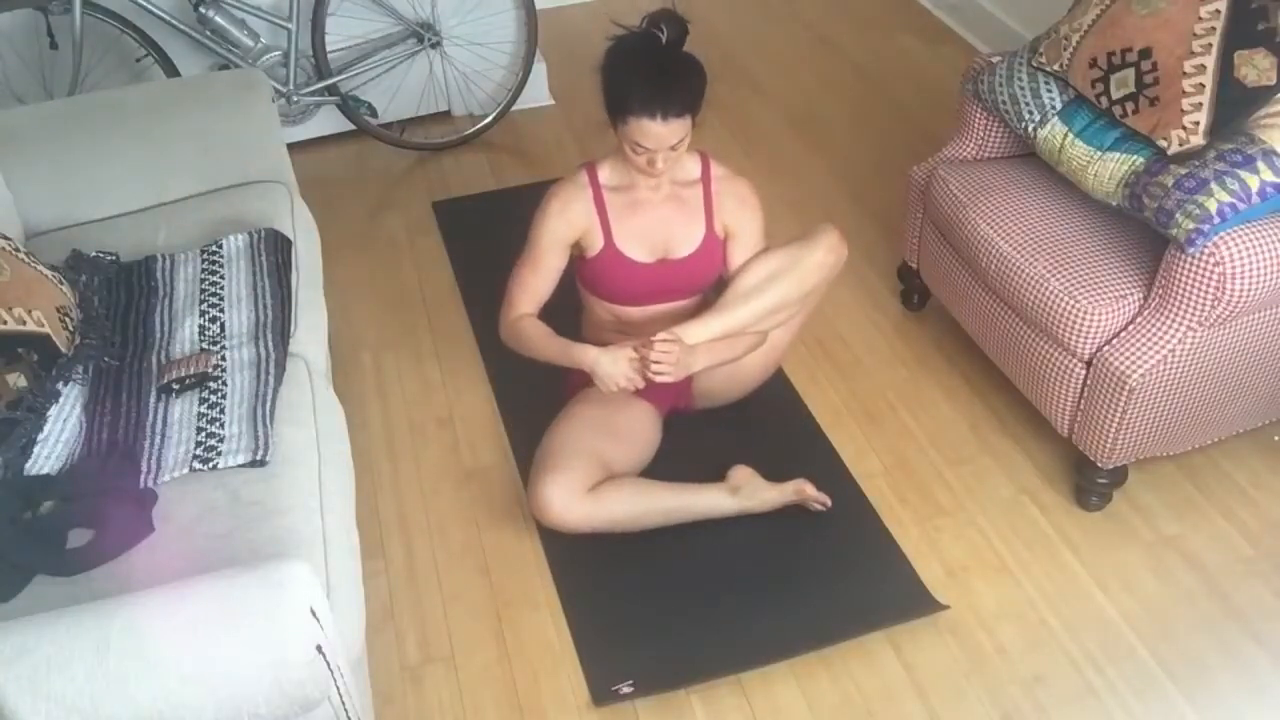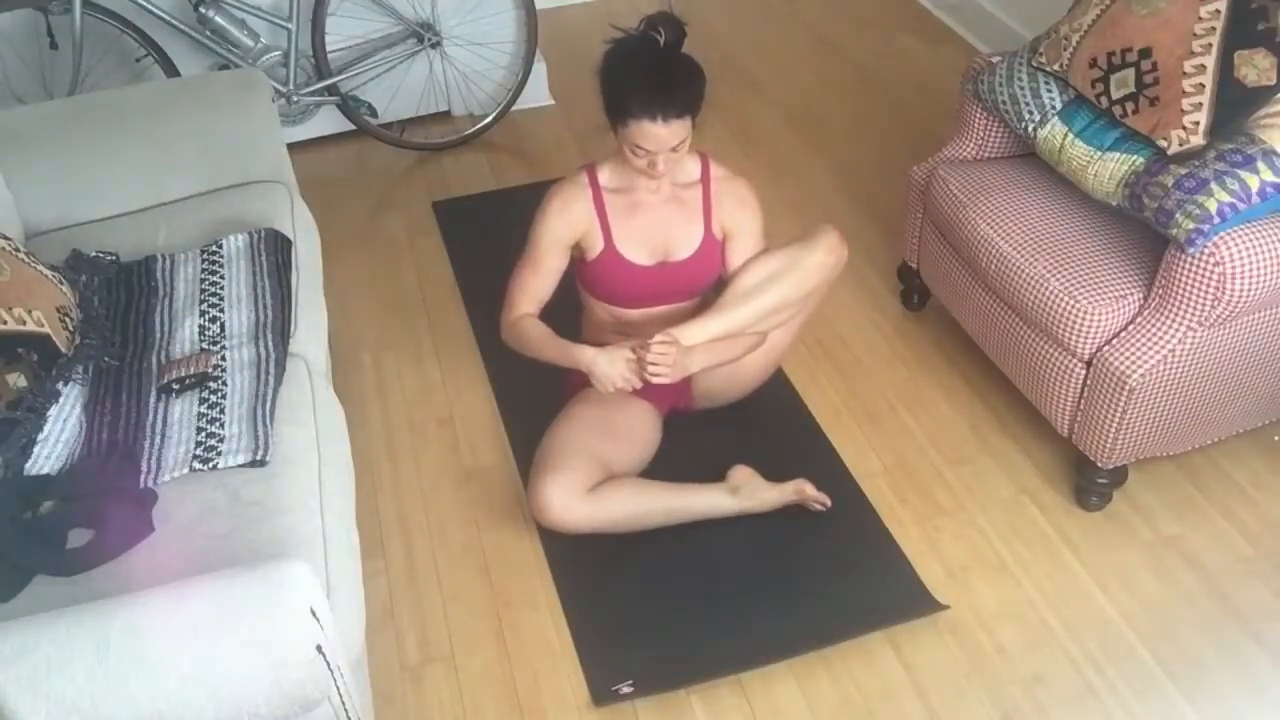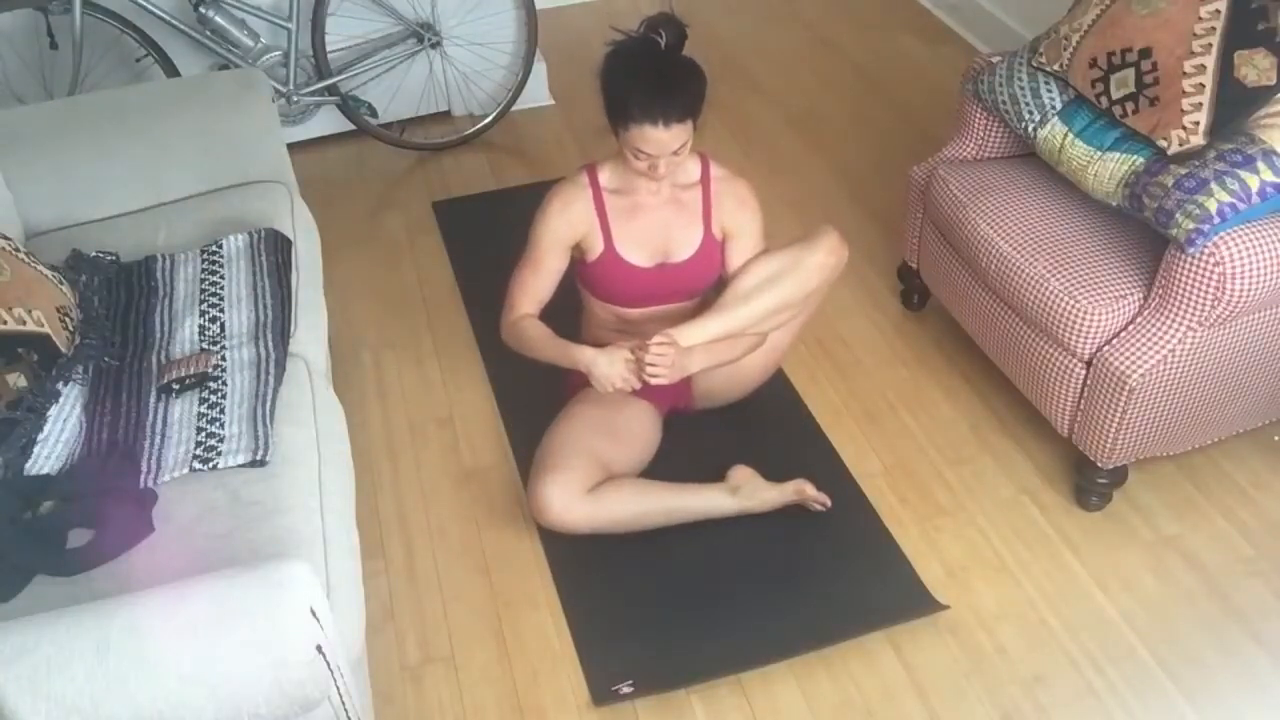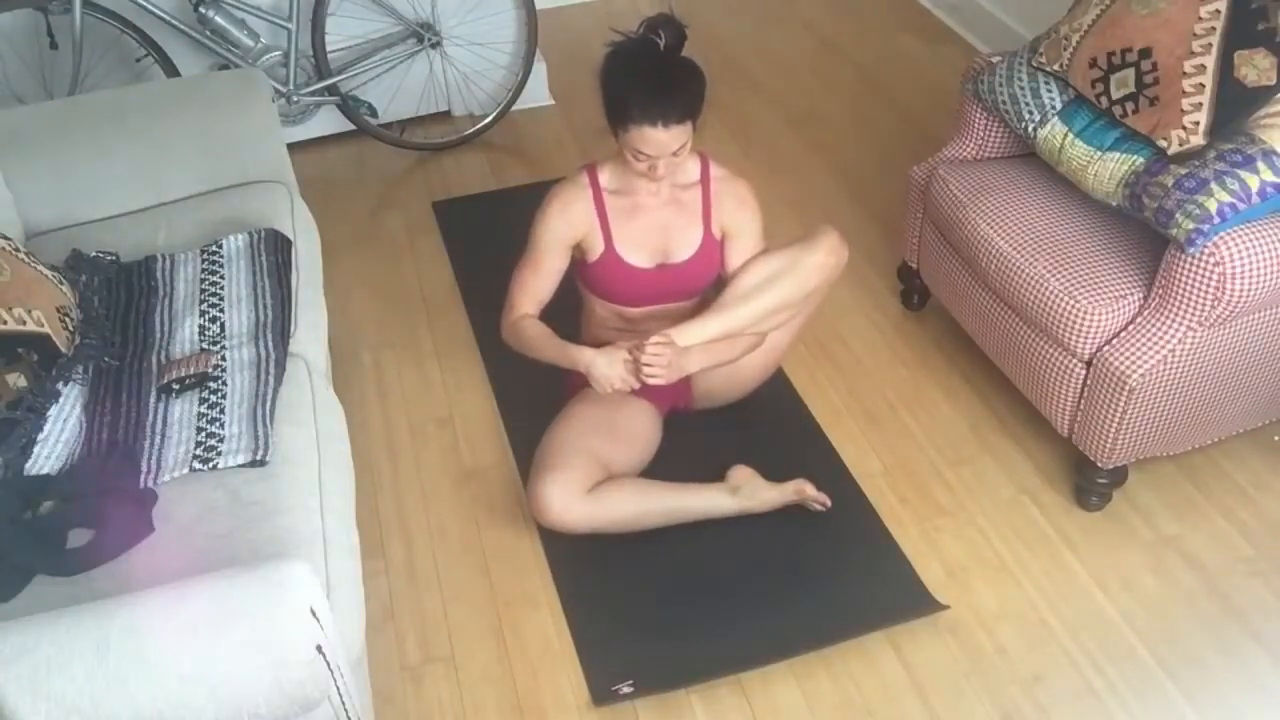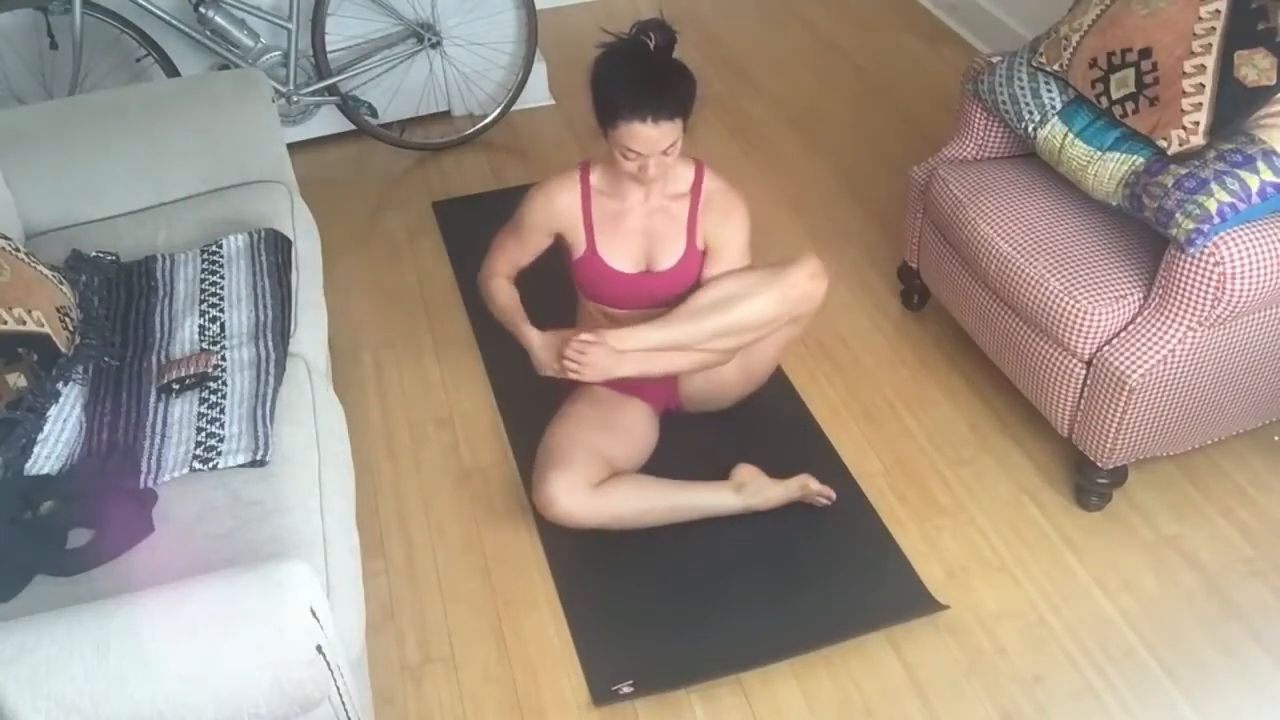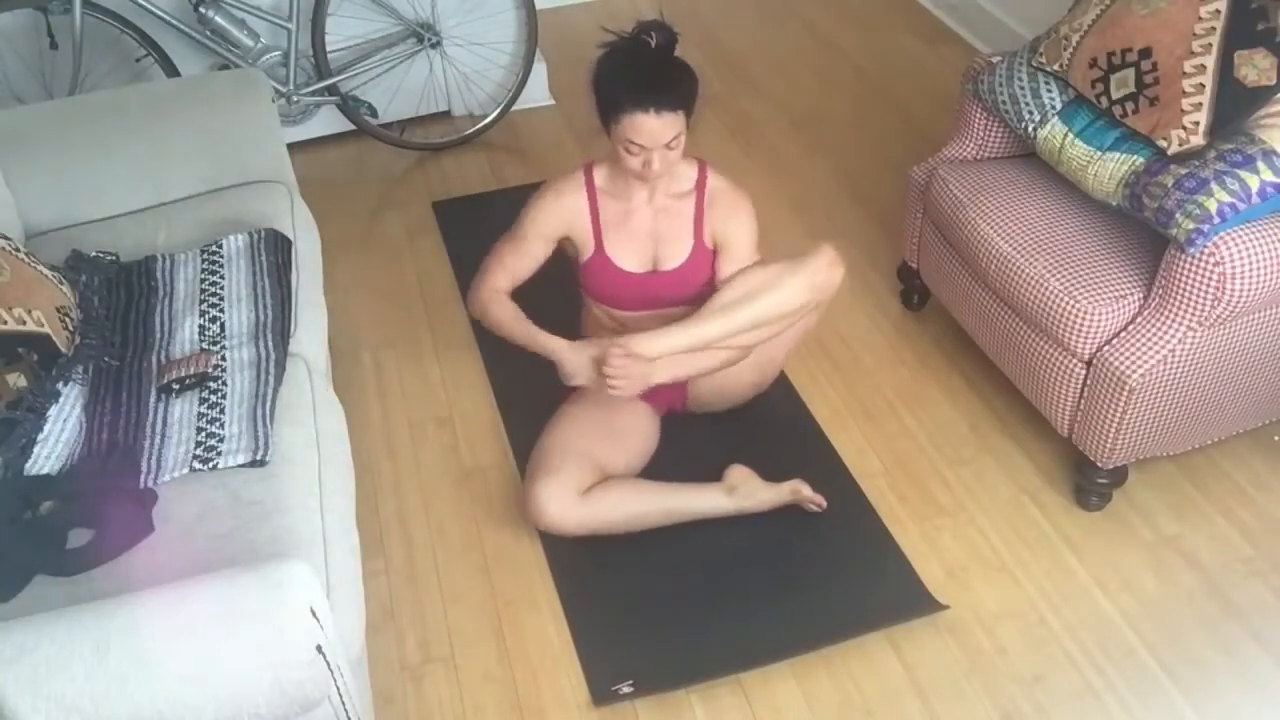
dt=0.4s
person 1, frame 1
left shoulder: (730, 194)
right shoulder: (573, 202)
left elbow: (754, 322)
right elbow: (515, 322)
left wrist: (690, 352)
right wrist: (590, 356)
left hip: (708, 370)
right hip: (619, 381)
left knee: (826, 245)
right knee: (554, 501)
left ankle: (682, 345)
right ankle: (737, 495)
person 1, frame 2
left shoulder: (730, 195)
right shoulder: (572, 204)
left elbow: (751, 326)
right elbow: (516, 321)
left wrist: (687, 355)
right wrist: (587, 357)
left hip: (706, 370)
right hip: (619, 384)
left knee: (826, 248)
right knee: (554, 501)
left ankle: (675, 341)
right ankle: (737, 495)
person 1, frame 3
left shoulder: (729, 196)
right shoulder: (573, 204)
left elbow: (751, 325)
right elbow: (516, 322)
left wrist: (686, 355)
right wrist: (587, 358)
left hip: (706, 370)
right hip: (618, 381)
left knee: (827, 249)
right knee: (554, 502)
left ankle: (676, 343)
right ankle: (737, 495)
person 1, frame 4
left shoulder: (729, 195)
right shoulder: (573, 204)
left elbow: (751, 323)
right elbow: (517, 322)
left wrist: (682, 356)
right wrist: (585, 359)
left hip: (706, 369)
right hip: (617, 379)
left knee: (827, 248)
right knee: (554, 502)
left ankle: (676, 345)
right ankle: (736, 495)
person 1, frame 5
left shoulder: (720, 206)
right shoulder: (561, 199)
left elbow: (722, 337)
right elbow: (495, 274)
left wrist: (618, 353)
right wrist: (532, 339)
left hip: (698, 373)
right hip: (615, 386)
left knee: (806, 280)
right knee: (559, 497)
left ankle: (604, 354)
right ankle: (740, 493)
person 1, frame 6
left shoulder: (725, 204)
right shoulder: (566, 201)
left elbow: (739, 333)
right elbow: (485, 293)
left wrist: (651, 364)
right wrist: (558, 350)
left hip: (707, 371)
right hip: (616, 385)
left knee: (824, 267)
right knee: (549, 505)
left ankle: (649, 349)
right ankle: (733, 495)
